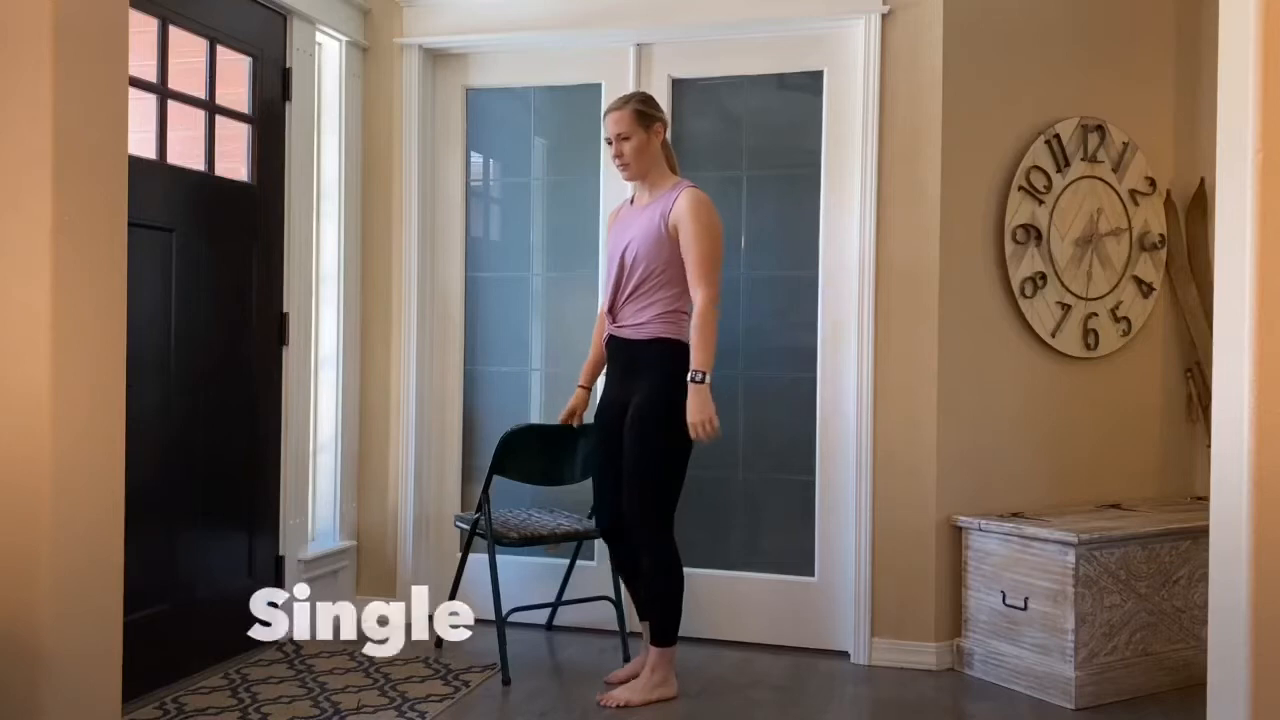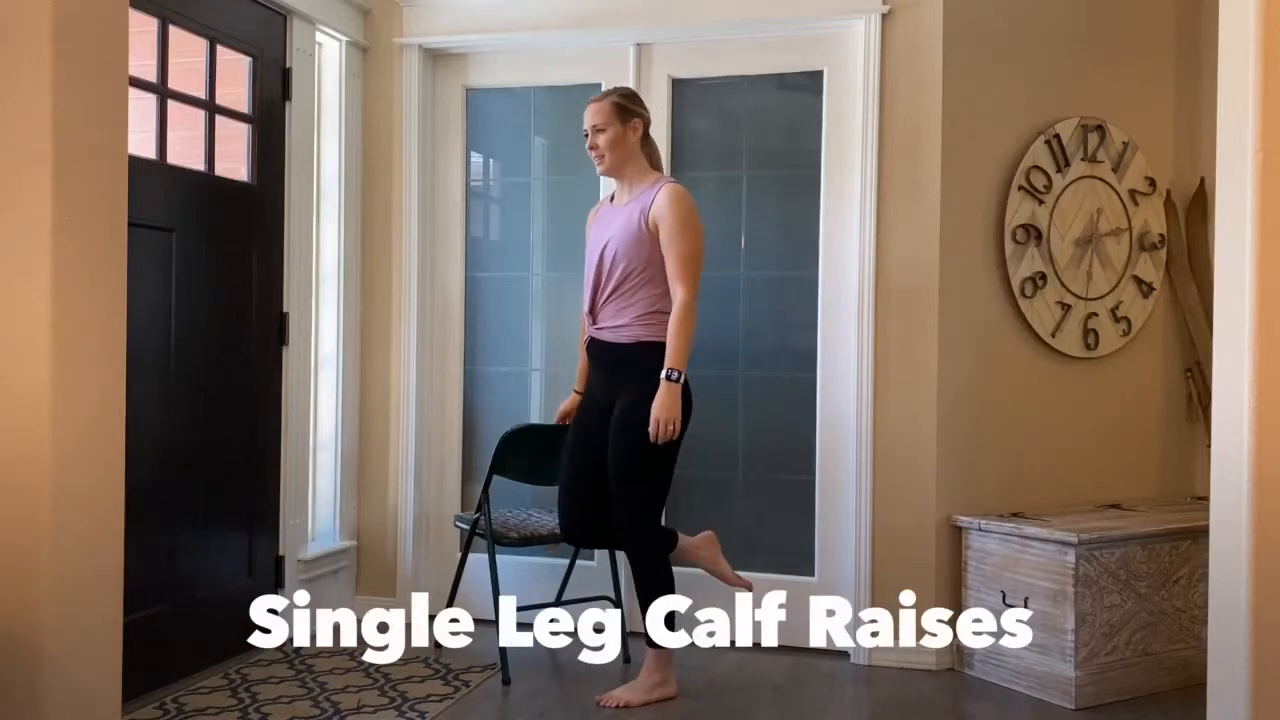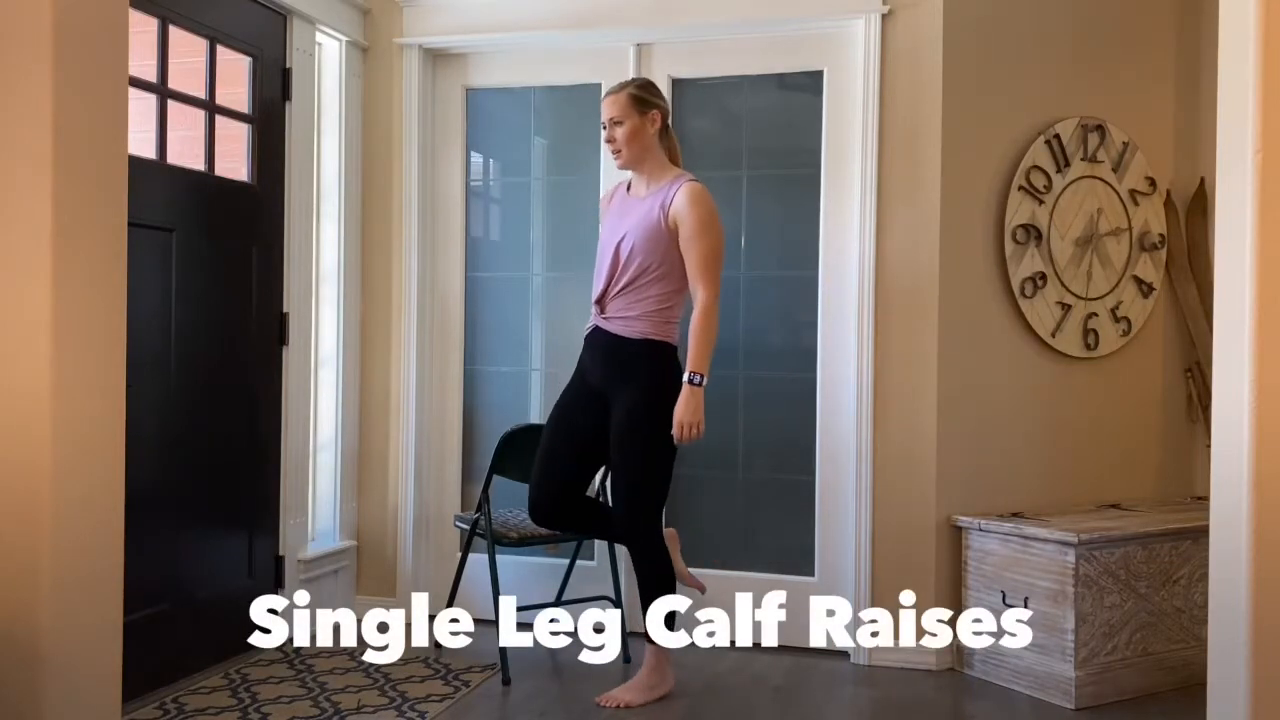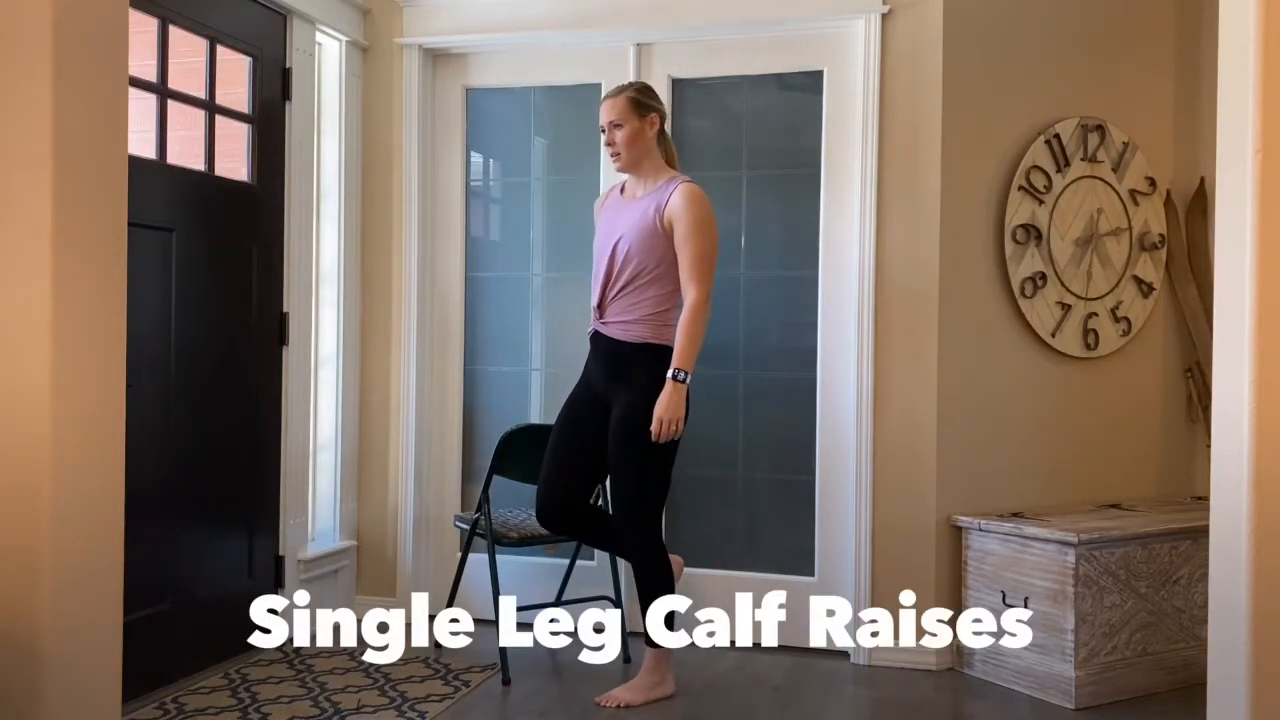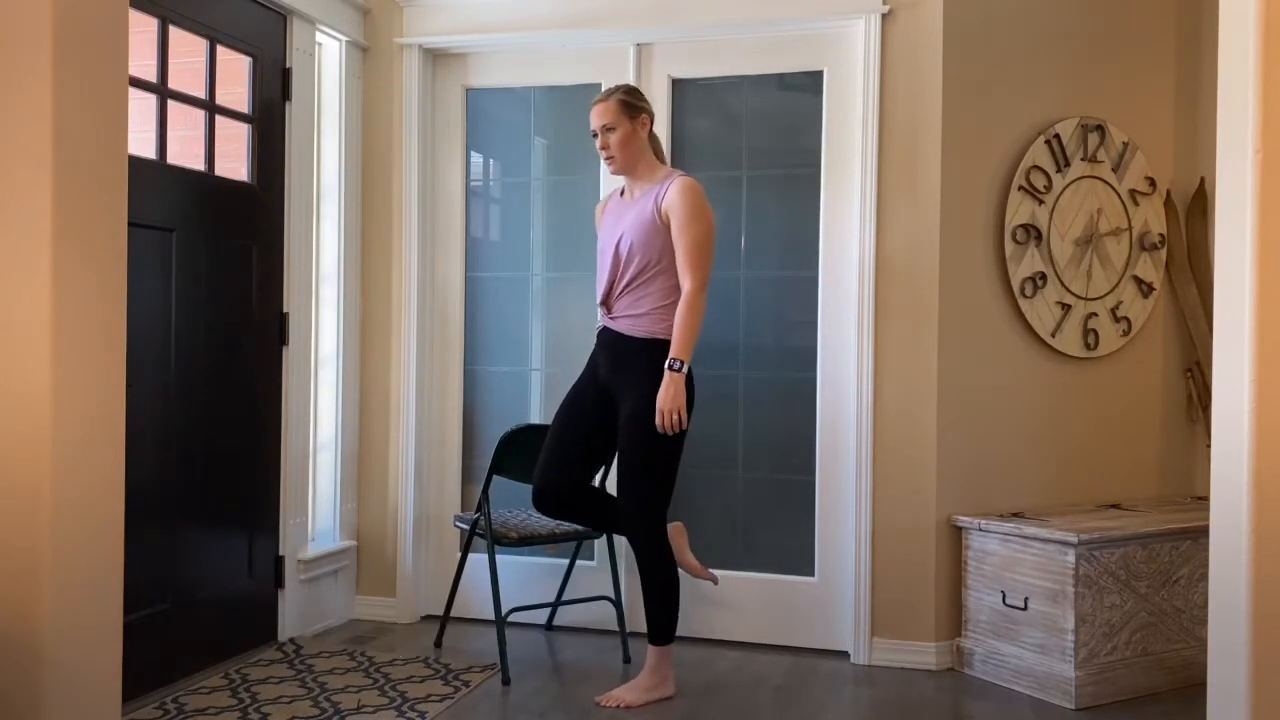
dt=1s
person 1, frame 1
left shoulder: (688, 204)
right shoulder: (620, 215)
left elbow: (704, 300)
left wrist: (699, 383)
right wrist: (584, 385)
left hip: (663, 372)
right hip: (621, 374)
left knee: (647, 521)
right knee: (612, 519)
left ankle: (660, 671)
right ankle: (652, 647)
person 1, frame 2
left shoulder: (668, 200)
right shoulder: (599, 213)
left elbow: (684, 299)
left wrist: (671, 384)
right wrist: (579, 388)
left hip: (647, 374)
right hip: (603, 377)
left knee: (632, 521)
right knee: (579, 520)
left ankle: (659, 671)
right ankle: (689, 548)
person 1, frame 3
left shoulder: (687, 198)
right shoulder: (613, 199)
left elbow: (706, 300)
left wrist: (693, 387)
left hip: (647, 368)
right hip: (595, 360)
left knee: (636, 518)
right knee: (549, 501)
left ankle: (658, 669)
right ankle: (659, 545)
person 1, frame 4
left shoulder: (683, 198)
right shoulder: (606, 202)
left elbow: (696, 299)
left wrist: (676, 383)
left hip: (648, 370)
right hip: (600, 366)
left knee: (635, 520)
right knee: (556, 506)
left ankle: (658, 670)
right ankle: (660, 565)
person 1, frame 5
left shoulder: (680, 193)
right shoulder: (608, 207)
left elbow: (693, 289)
left wrist: (675, 373)
left hip: (652, 364)
right hip: (605, 361)
left knee: (640, 518)
right knee: (553, 490)
left ankle: (659, 671)
right ankle: (664, 538)
